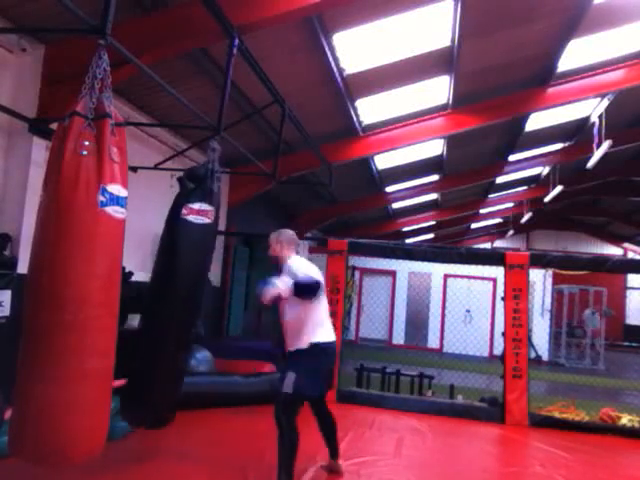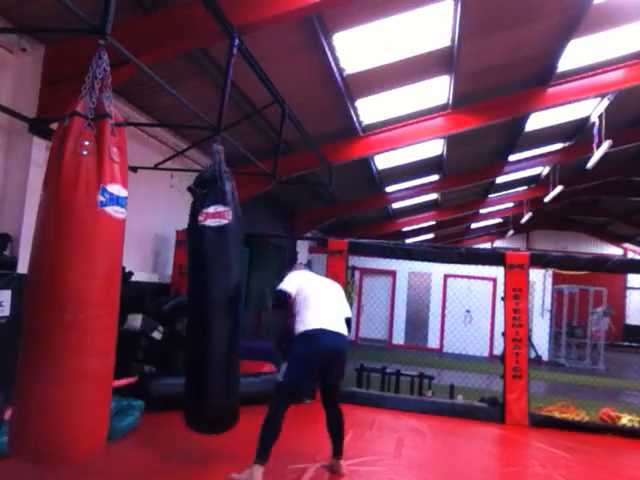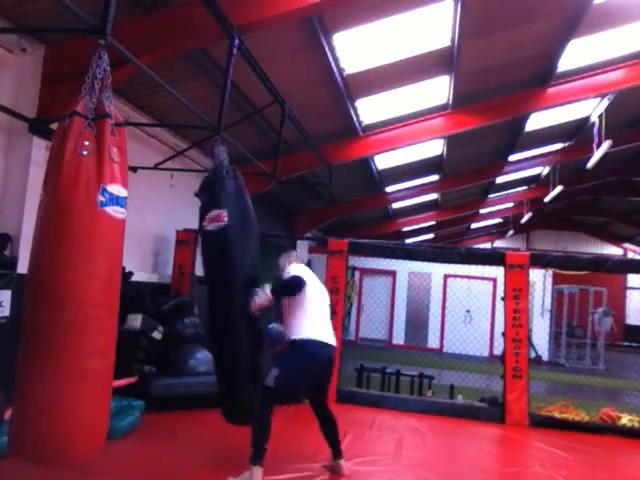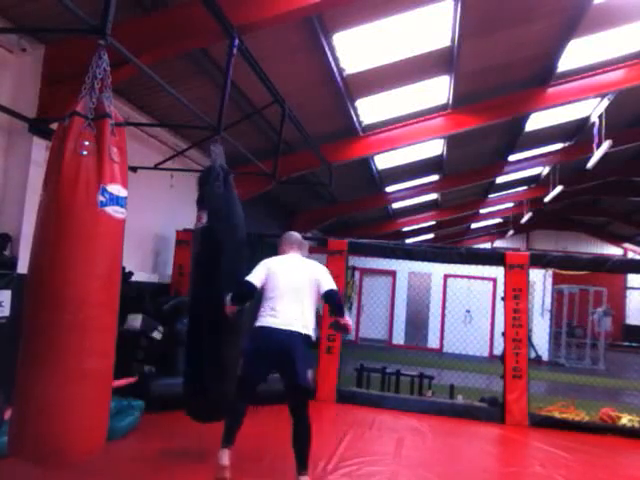
dt=0.4s
person 1, frame 1
left shoulder: (297, 267)
right shoulder: (291, 269)
left elbow: (312, 288)
left wrist: (280, 287)
right wrist: (275, 294)
left hip: (310, 350)
right hip: (323, 346)
left knee: (284, 411)
right knee: (318, 405)
person 1, frame 2
left shoulder: (296, 276)
right shoulder: (335, 285)
left elbow: (280, 298)
right elbow: (348, 322)
left wrist: (291, 306)
left hip: (312, 339)
right hip: (339, 341)
left knee: (279, 403)
right knee: (331, 402)
right ankle: (337, 461)
person 1, frame 3
left shoulder: (294, 272)
right shoulder: (319, 287)
left elbow: (295, 283)
left wrist: (265, 296)
left hip: (304, 348)
right hip: (326, 350)
left knee: (265, 402)
right knee: (319, 405)
right ankle: (338, 461)
person 1, frame 4
left shoulder: (269, 264)
right shoulder: (317, 269)
left elbow: (246, 290)
right elbow: (333, 300)
left wrist: (230, 303)
right wrist: (342, 318)
left hip: (265, 335)
right hip: (299, 340)
left knee: (243, 395)
right knee: (299, 410)
left ankle: (225, 454)
